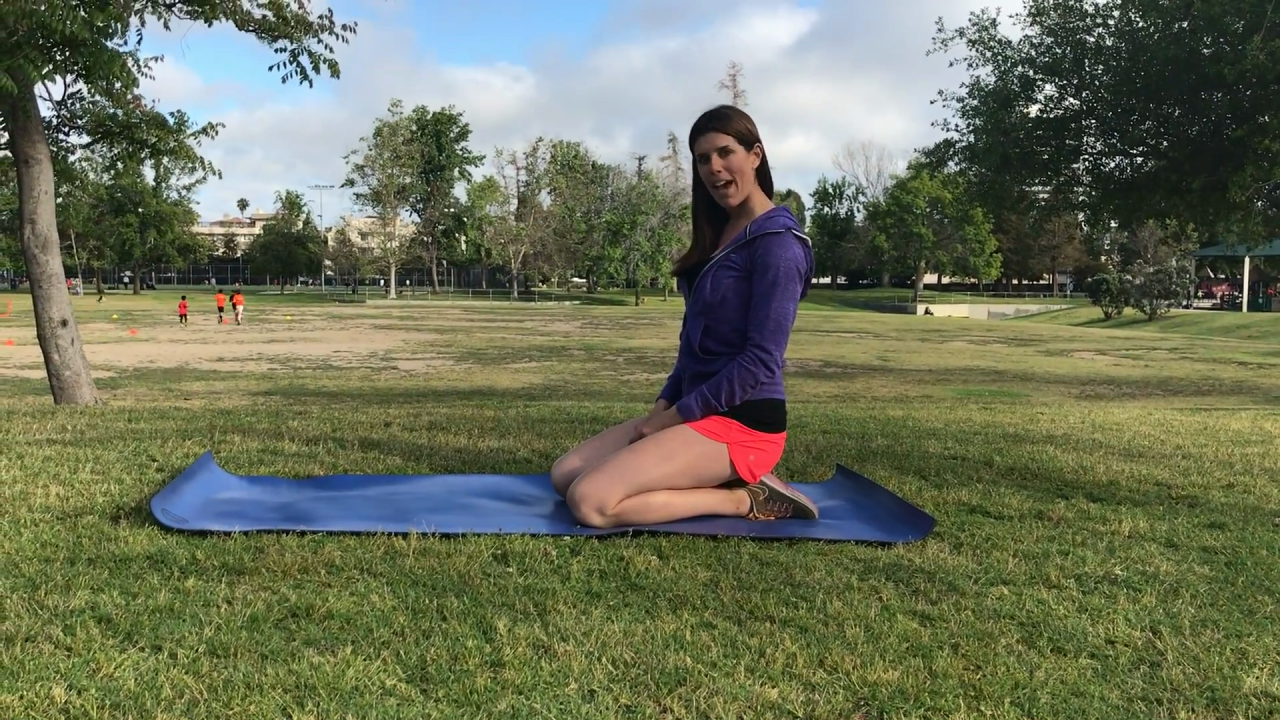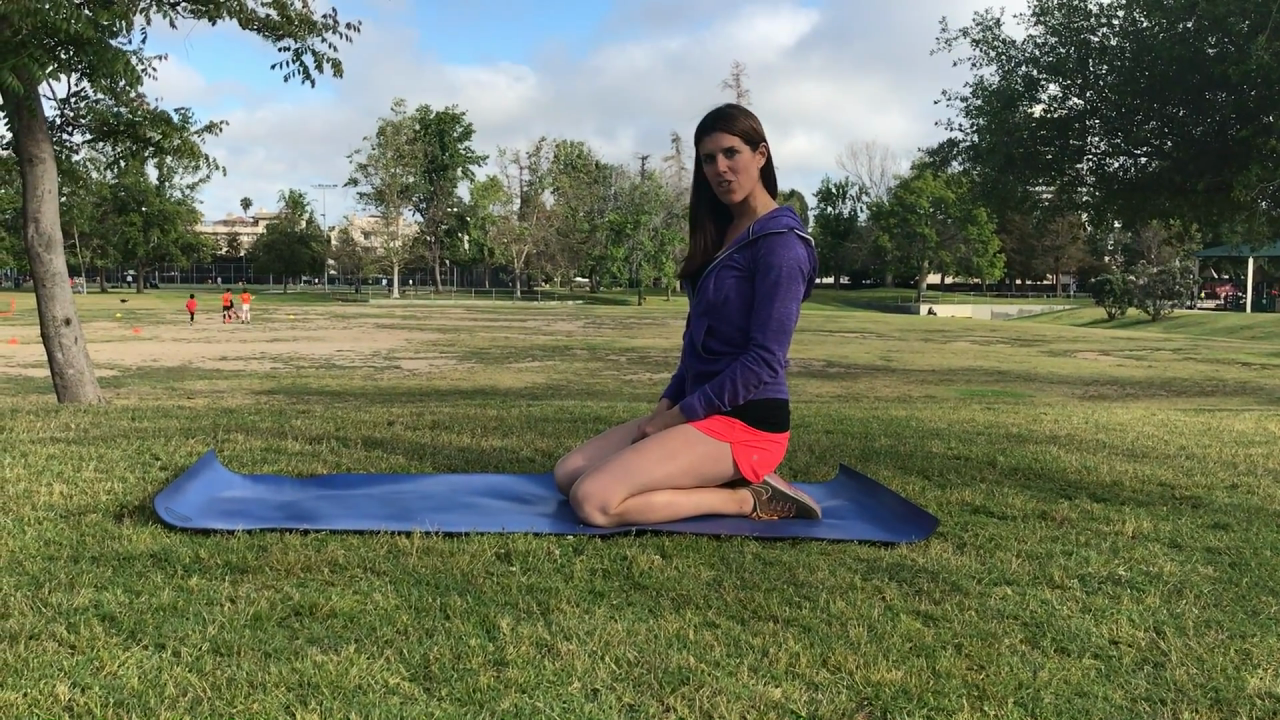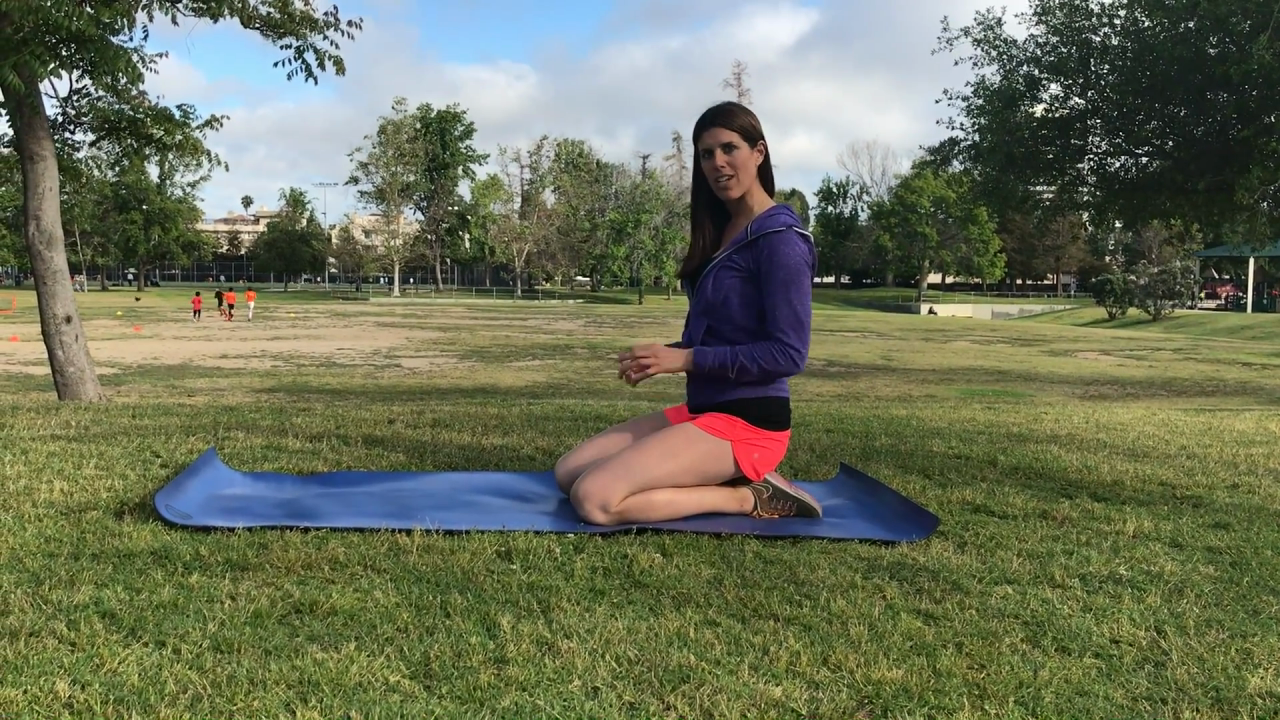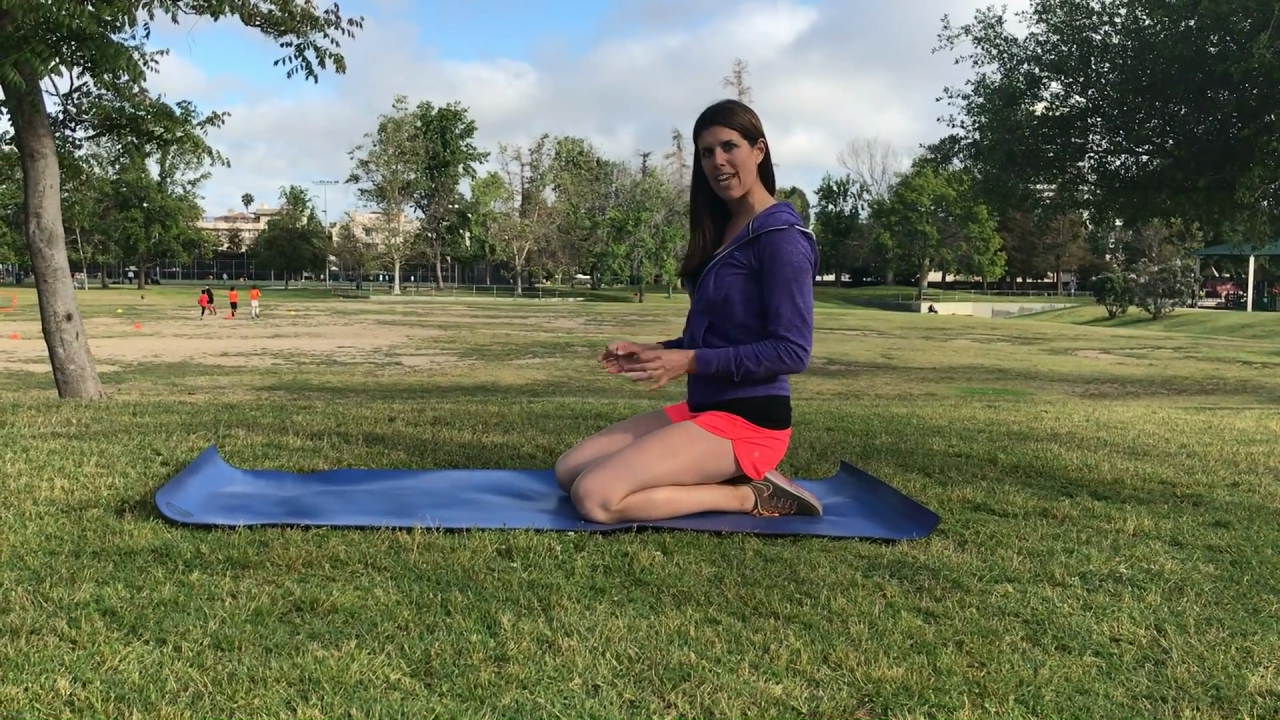
dt=0.3s
person 1, frame 1
left shoulder: (777, 242)
right shoulder: (717, 235)
left elbow: (761, 360)
left wrist: (674, 416)
right wrist: (662, 405)
left hip: (742, 422)
right hip: (699, 409)
left knee: (590, 500)
right knee: (564, 473)
left ankle: (744, 498)
right ankle: (728, 483)
person 1, frame 2
left shoulder: (779, 243)
right shoulder: (722, 235)
left elbow: (764, 360)
left wrist: (677, 415)
right wrist: (665, 405)
left hip: (746, 421)
right hip: (703, 410)
left knee: (592, 500)
right knee: (567, 474)
left ankle: (748, 498)
right ankle: (733, 482)
person 1, frame 3
left shoulder: (780, 240)
right shoulder: (720, 233)
left elbow: (787, 354)
left wrist: (686, 361)
right wrist: (667, 355)
left hip: (748, 420)
right hip: (704, 407)
left knee: (594, 498)
right knee: (568, 472)
left ankle: (748, 497)
right ankle: (735, 481)
person 1, frame 4
left shoulder: (781, 237)
right shoulder: (720, 231)
left elbow: (792, 351)
left wrist: (689, 362)
right wrist: (657, 349)
left hip: (749, 420)
right hip: (703, 407)
left knee: (594, 497)
right knee: (568, 469)
left ankle: (749, 495)
right ankle: (737, 480)
